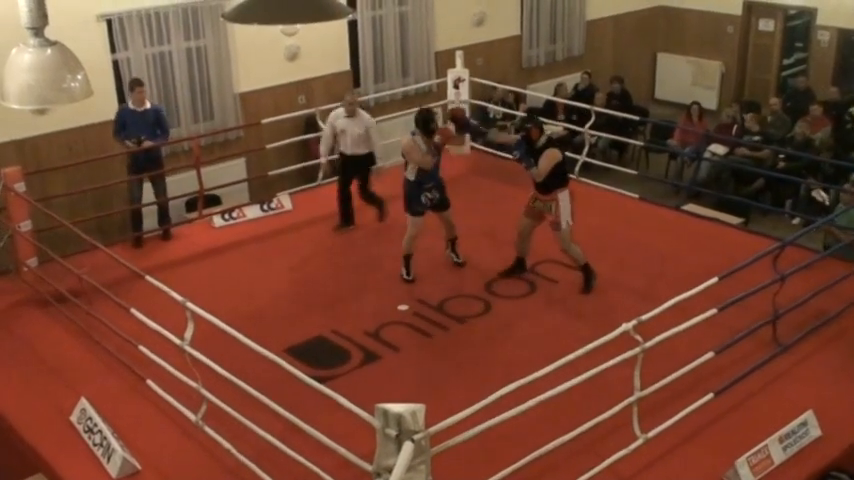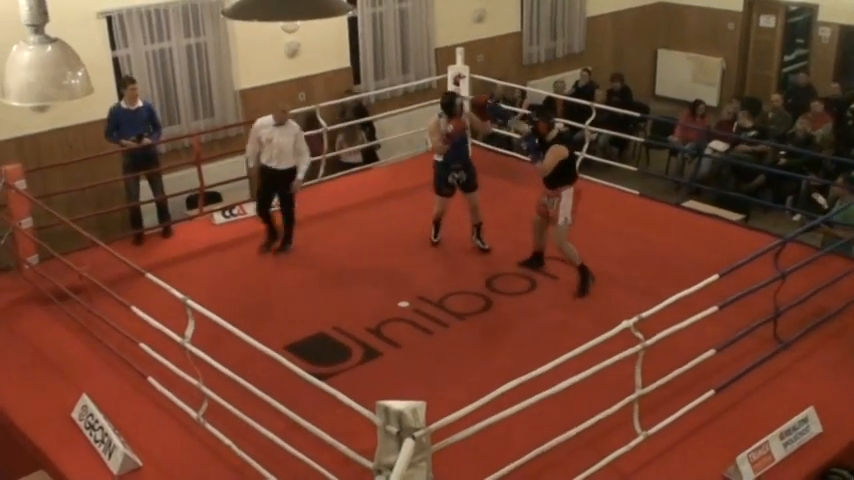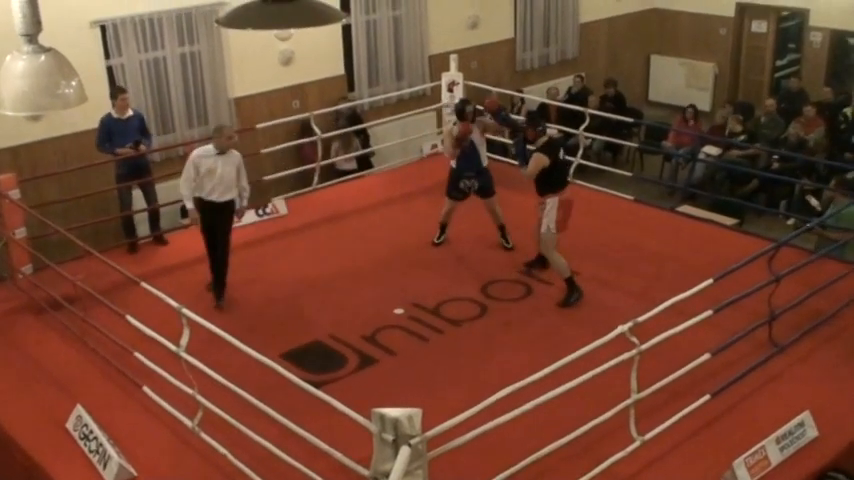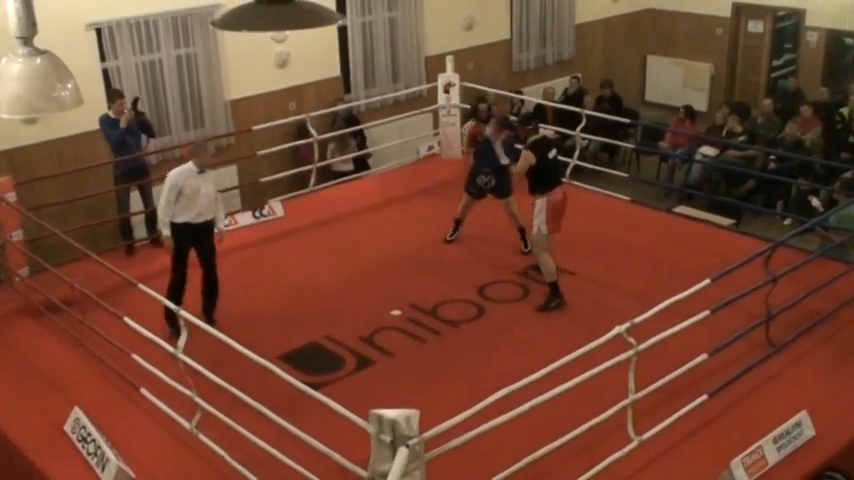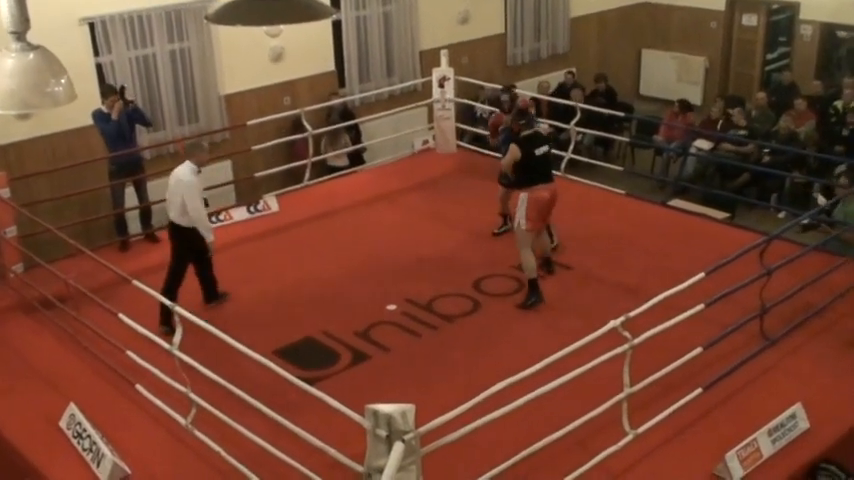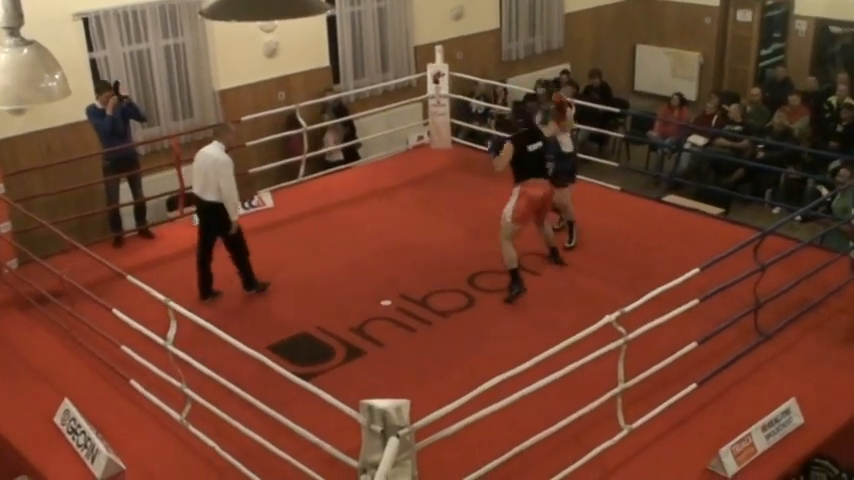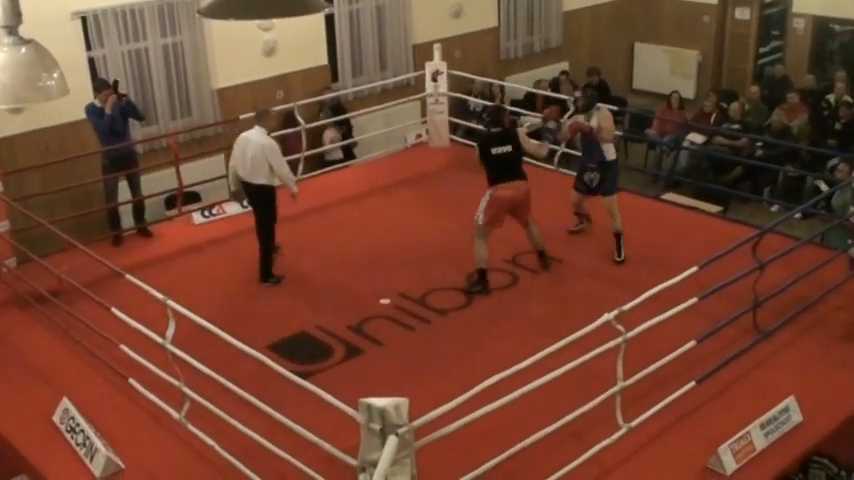
dt=0.5s
person 1, frame 1
left shoulder: (551, 150)
right shoulder: (530, 142)
left elbow: (537, 176)
right elbow: (506, 138)
left wrist: (523, 157)
left hip: (556, 198)
right hip: (539, 195)
left knee: (565, 244)
right knee: (523, 231)
left ankle: (588, 273)
right ankle: (519, 265)
person 1, frame 2
left shoulder: (558, 146)
right shoulder: (550, 136)
left elbow: (544, 170)
left wrist: (532, 150)
left hip: (564, 194)
right hip: (551, 191)
left knee: (560, 241)
right knee: (538, 225)
left ankle: (585, 275)
right ankle: (537, 259)
person 1, frame 3
left shoulder: (541, 155)
right shoulder: (552, 141)
left elbow: (528, 175)
left wrist: (521, 154)
left hip: (554, 199)
right hip: (557, 194)
left knee: (548, 248)
right knee: (543, 232)
left ankle: (573, 288)
right ankle: (541, 260)
person 1, frame 4
left shoulder: (529, 152)
right shoulder: (548, 141)
left elbow: (517, 173)
left hip: (546, 200)
right hip: (558, 193)
left knee: (540, 250)
right knee: (540, 235)
left ankle: (555, 295)
right ankle: (546, 267)
person 1, frame 5
left shoulder: (517, 145)
right shoulder: (542, 137)
left elbow: (504, 168)
left wrist: (508, 148)
left hip: (531, 195)
right hip: (549, 190)
left knee: (524, 247)
right knee: (540, 229)
left ankle: (534, 292)
right ankle: (547, 263)
person 1, frame 6
left shoulder: (512, 142)
right shoulder: (538, 133)
left elbow: (500, 166)
left wrist: (495, 152)
left hip: (526, 191)
right hip: (545, 187)
left knee: (505, 238)
right knee: (540, 220)
left ankle: (516, 282)
right ankle: (555, 254)
person 1, frame 7
left shoulder: (482, 142)
right shoulder: (516, 135)
right elbow: (539, 152)
left hip: (498, 194)
right hip: (521, 189)
left knee: (480, 236)
right knee: (528, 224)
left ankle: (482, 281)
right ankle: (543, 257)
person 2, frame 1
left shoulder: (366, 119)
right shoulder: (334, 116)
left elbow: (375, 141)
right elbow: (327, 137)
left wrist: (377, 162)
right wrist: (324, 159)
left hip: (363, 157)
right hip: (345, 156)
left knee: (363, 192)
right knee: (343, 189)
left ankle: (379, 205)
right ankle: (346, 220)
person 2, frame 2
left shoulder: (294, 129)
right shoulder: (260, 125)
left elbow: (304, 154)
right elbow: (252, 146)
left wrist: (300, 177)
right wrist: (252, 164)
left hip: (287, 173)
right hip: (267, 171)
left knee: (287, 209)
right knee: (261, 208)
left ankle: (286, 242)
right ankle: (272, 235)
person 2, frame 3
left shoulder: (236, 157)
right shoulder: (198, 155)
left elbow: (242, 182)
right elbow: (186, 183)
left wrist: (243, 203)
right wrist: (191, 207)
left hip: (226, 206)
right hip: (204, 205)
left knee: (222, 248)
right knee: (211, 246)
left ankle: (220, 291)
right ankle: (217, 279)
person 2, frame 4
left shoulder: (209, 176)
right shoulder: (176, 176)
left elbow: (216, 202)
right elbow: (164, 206)
left wrist: (220, 225)
right wrist: (166, 233)
left hip: (204, 228)
right hip: (181, 229)
left knee: (210, 272)
right knee: (178, 276)
left ankle: (208, 314)
right ankle: (171, 320)
person 2, frame 5
left shoulder: (180, 171)
right shoulder: (189, 180)
left elbow: (171, 200)
right elbow: (197, 212)
right wrist: (210, 237)
left hip: (180, 225)
right hip: (184, 231)
left knee: (204, 260)
right knee: (175, 276)
left ankle: (211, 295)
right ankle: (166, 321)
person 2, frame 6
left shoulder: (201, 153)
right shoulder: (223, 159)
left elbow: (196, 180)
right elbow: (228, 190)
right wrist: (234, 216)
left hip: (201, 204)
right hip: (217, 208)
left knee: (205, 248)
right knee: (237, 247)
left ankle: (205, 291)
right ankle: (250, 284)
person 2, frame 7
left shoulder: (242, 138)
right shoulder: (268, 143)
left elbow: (233, 165)
right elbow: (282, 169)
left wrist: (234, 185)
right wrist: (293, 187)
left hip: (247, 185)
right hip: (263, 189)
left knee: (262, 221)
right knee: (266, 227)
left ankle: (268, 248)
right ankle: (266, 275)
person 3, frame 1
left shoulder: (156, 110)
right shoulder: (123, 112)
left elbow: (165, 133)
right elbow: (117, 133)
left wrist: (153, 143)
right wrist: (126, 143)
left hip: (154, 157)
right hip: (134, 159)
left knee: (161, 195)
right knee: (134, 198)
left ankle: (165, 227)
right ankle: (137, 234)
person 3, frame 2
left shoulder: (147, 107)
right shoulder: (115, 111)
left elbow: (158, 128)
right elbow: (109, 134)
left wrist: (151, 140)
right wrist: (123, 142)
left hip: (150, 155)
right hip: (130, 158)
left knee: (159, 192)
right knee: (133, 197)
left ankle: (166, 224)
right ankle: (138, 231)
person 3, frame 3
left shoulder: (137, 116)
right shoulder: (106, 121)
left elbow: (147, 135)
right elbow: (100, 145)
left wrist: (145, 146)
right wrist: (119, 150)
left hip: (142, 165)
right hip: (123, 168)
left knee: (152, 201)
right knee: (126, 207)
left ankle: (157, 234)
right ankle: (132, 240)
person 3, frame 4
left shoulder: (133, 116)
right shoulder: (105, 120)
left elbow: (152, 134)
right elbow: (114, 141)
left wrist: (143, 118)
right wrist: (123, 122)
left hip: (140, 165)
right hip: (122, 169)
left knee: (149, 204)
right knee: (123, 209)
left ankle: (154, 236)
right ankle: (129, 242)
person 3, frame 5
left shoulder: (126, 109)
right shoulder: (98, 115)
left elbow: (148, 123)
right elbow: (110, 134)
left wrist: (133, 105)
right wrist: (115, 114)
left hip: (135, 160)
right hip: (116, 164)
left knee: (144, 199)
right knee: (118, 205)
left ankle: (148, 231)
right ankle: (123, 238)
person 3, frame 6
left shoulder: (120, 104)
right shoulder: (92, 111)
left elbow: (142, 118)
right elbow: (104, 130)
left wrist: (127, 101)
right wrist: (109, 110)
left hip: (130, 155)
right hip: (111, 160)
left knee: (139, 195)
right knee: (113, 201)
left ankle: (142, 227)
right ankle: (117, 234)
person 3, frame 7
left shoulder: (119, 103)
right shoulder: (91, 109)
left elbow: (140, 117)
right elbow: (103, 129)
left wrist: (126, 99)
right wrist: (108, 108)
left hip: (129, 154)
right hip: (110, 158)
left knee: (137, 193)
right knee: (111, 199)
left ankle: (141, 225)
right ankle: (116, 232)
person 4, frame 1
left shoulder: (437, 136)
right shoulder: (410, 143)
left elbow: (458, 140)
right elbow: (427, 163)
right wrist: (437, 147)
left hip: (435, 185)
right hip: (416, 188)
left knee: (449, 221)
right knee: (414, 231)
left ankle: (452, 250)
right ankle: (406, 265)
person 4, frame 2
left shoulder: (466, 117)
right shoulder: (435, 125)
left elbow: (485, 129)
right elbow: (439, 150)
right wrist: (450, 136)
left hip: (465, 166)
right hip: (444, 168)
left knee: (474, 204)
right knee: (441, 206)
left ankle: (477, 235)
right ankle: (436, 231)
person 4, frame 3
left shoulder: (481, 124)
right shoulder: (450, 131)
left elbow: (500, 130)
right elbow: (450, 155)
right wrist: (459, 141)
left hip: (480, 172)
right hip: (459, 174)
left knee: (493, 208)
right knee: (448, 208)
left ankle: (504, 235)
right ankle: (441, 232)
person 4, frame 4
left shoulder: (496, 123)
right shoulder: (470, 127)
left elbow: (510, 139)
right elbow: (468, 151)
left wrist: (505, 122)
right wrist: (472, 140)
left hip: (499, 169)
right hip: (479, 170)
left knee: (510, 209)
right knee: (465, 204)
left ankle: (524, 238)
right ankle: (455, 229)
person 4, frame 5
right shoulder: (499, 118)
right elbow: (495, 143)
right wrist: (493, 131)
right knee: (503, 197)
left ankle: (550, 235)
right ankle: (506, 223)
person 4, frame 6
left shoulder: (562, 109)
left elbow: (567, 126)
right elbow: (543, 132)
left wrist: (564, 110)
left hip: (565, 157)
right hip: (550, 158)
left knee: (564, 200)
left ankle: (572, 233)
right ankle: (564, 219)
person 4, frame 7
left shoulder: (603, 114)
right shoulder: (582, 117)
left elbow: (608, 137)
right elbow: (570, 136)
left wrist: (589, 130)
left hip: (606, 166)
right hip: (588, 165)
left knee: (612, 209)
right knee: (576, 201)
left ankle: (619, 246)
right ankle: (584, 221)
